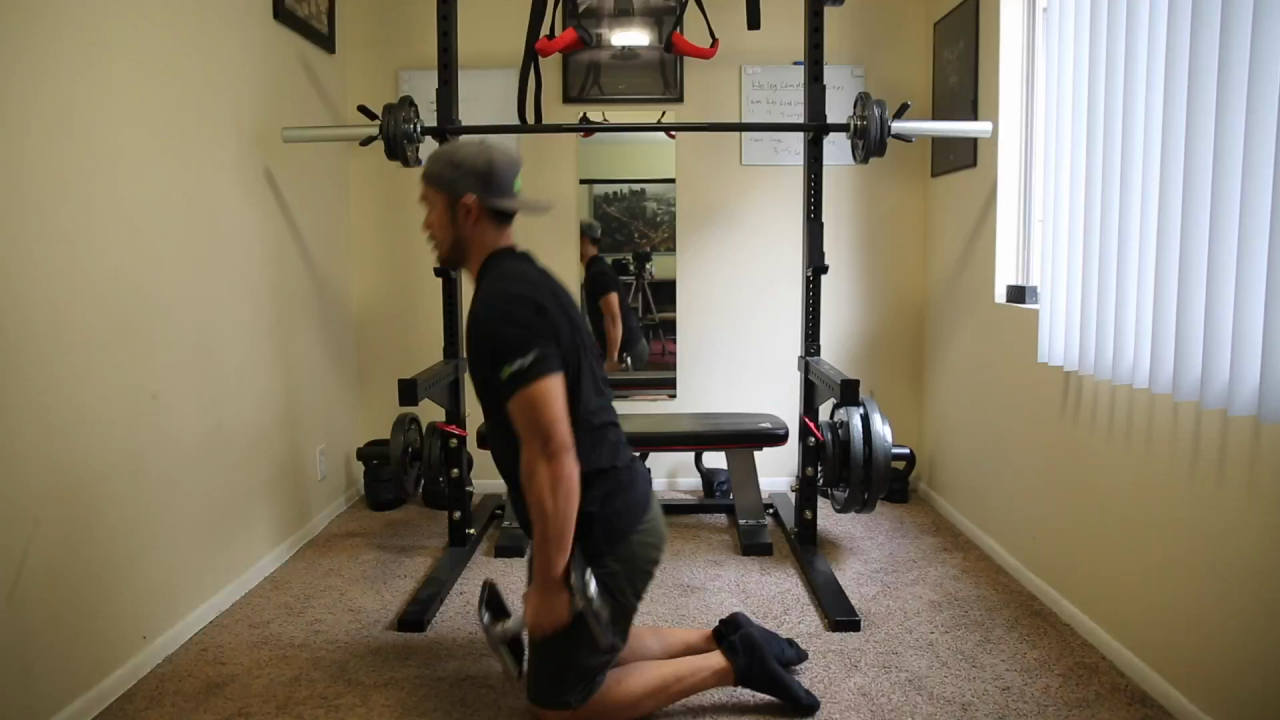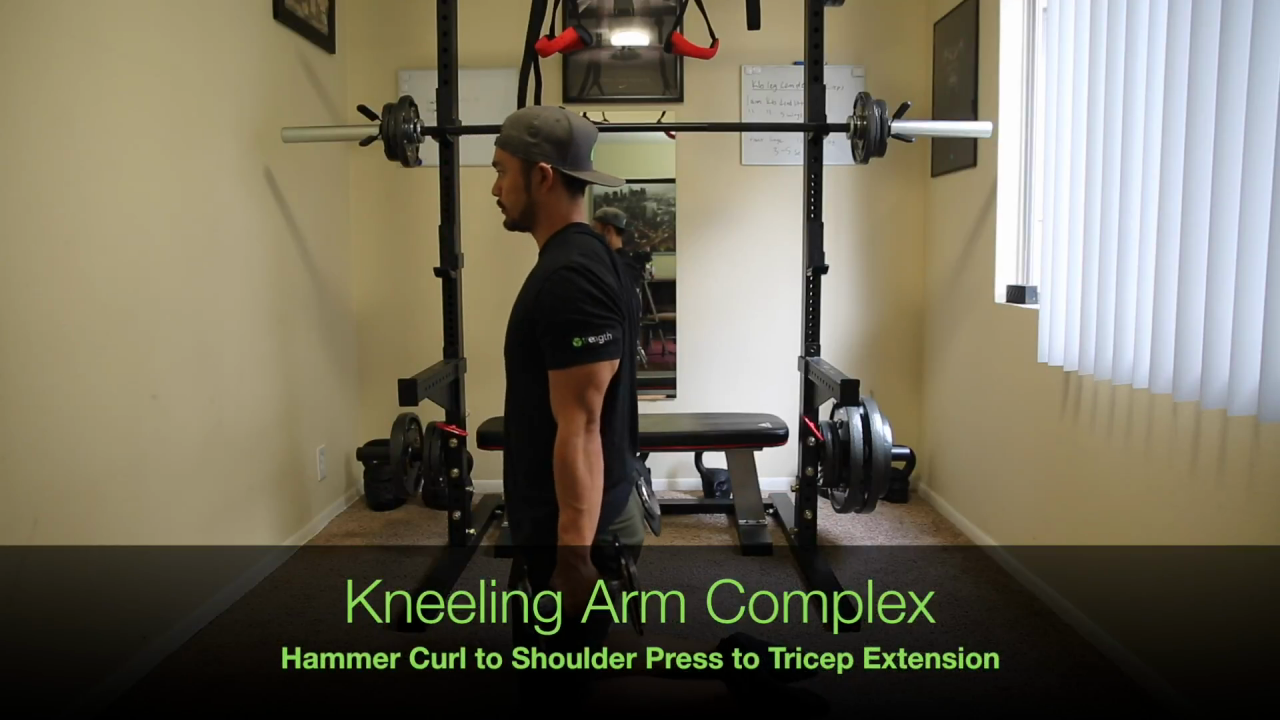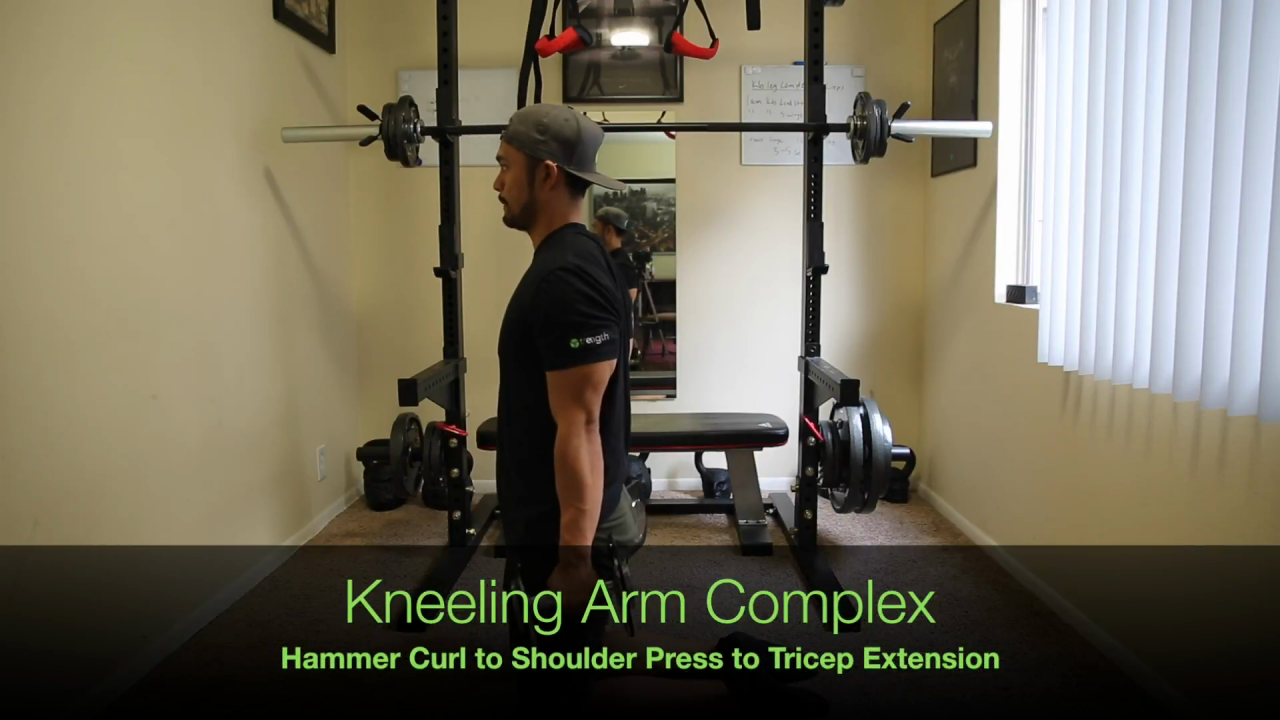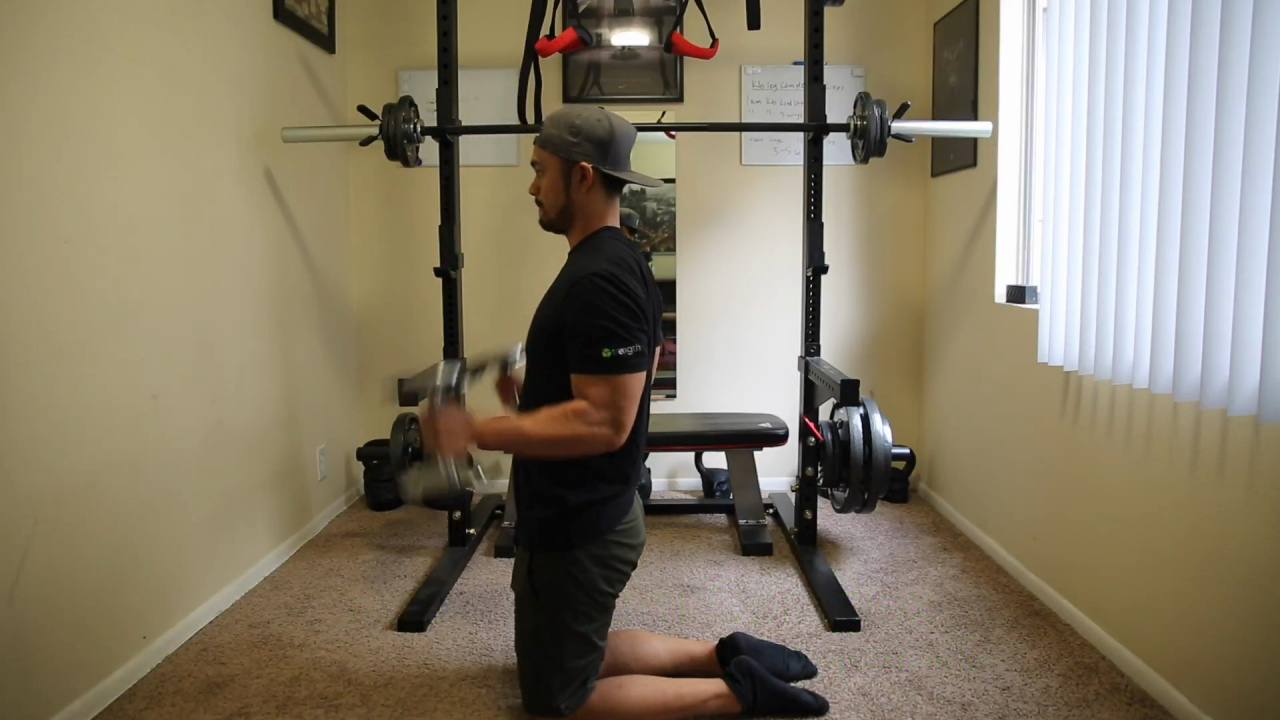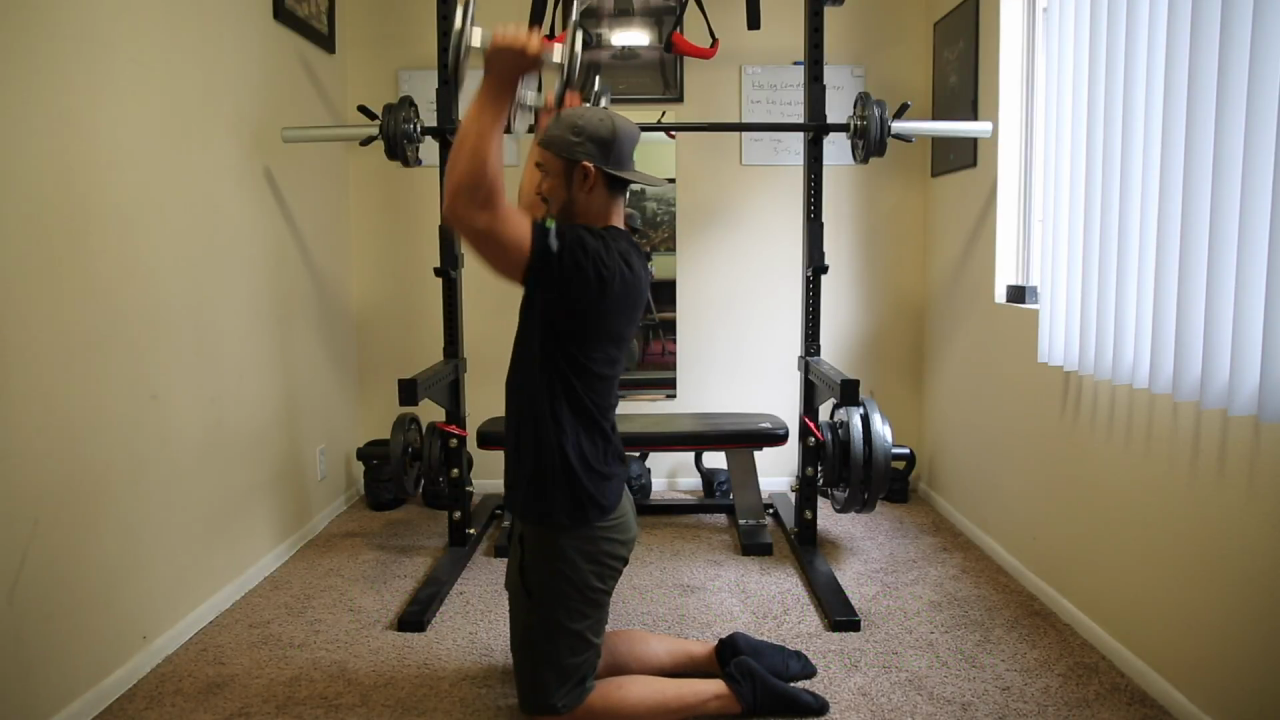
dt=1s
person 1, frame 1
left shoulder: (506, 306)
right shoulder: (514, 284)
left elbow: (551, 451)
left wrist: (549, 581)
left hip: (603, 532)
right hip: (604, 513)
right knee: (574, 651)
left ankle: (729, 662)
right ankle: (724, 640)
person 1, frame 2
left shoulder: (569, 278)
right shoulder: (578, 261)
left elbow: (580, 426)
left wrist: (575, 557)
left hip: (578, 527)
right hip: (567, 519)
right knee: (586, 652)
right ankle: (729, 659)
person 1, frame 3
left shoulder: (564, 279)
right shoulder: (576, 262)
left elbow: (579, 426)
left wrist: (574, 556)
left hip: (566, 528)
right hip: (560, 520)
right knee: (583, 652)
right ankle: (728, 656)
person 1, frame 4
left shoulder: (599, 279)
right shoulder: (608, 262)
left elbow: (609, 423)
right elbow: (634, 369)
left wrist: (481, 431)
right wrist: (530, 385)
left hip: (580, 529)
right hip: (582, 514)
right knee: (573, 653)
right ankle: (723, 653)
person 1, frame 5
left shoulder: (587, 263)
right shoulder: (604, 252)
left elbow: (467, 208)
right elbow: (514, 207)
left wrist: (495, 82)
right wrist: (552, 123)
left hip: (571, 519)
right hip: (582, 503)
right knee: (574, 650)
right ankle: (725, 654)
